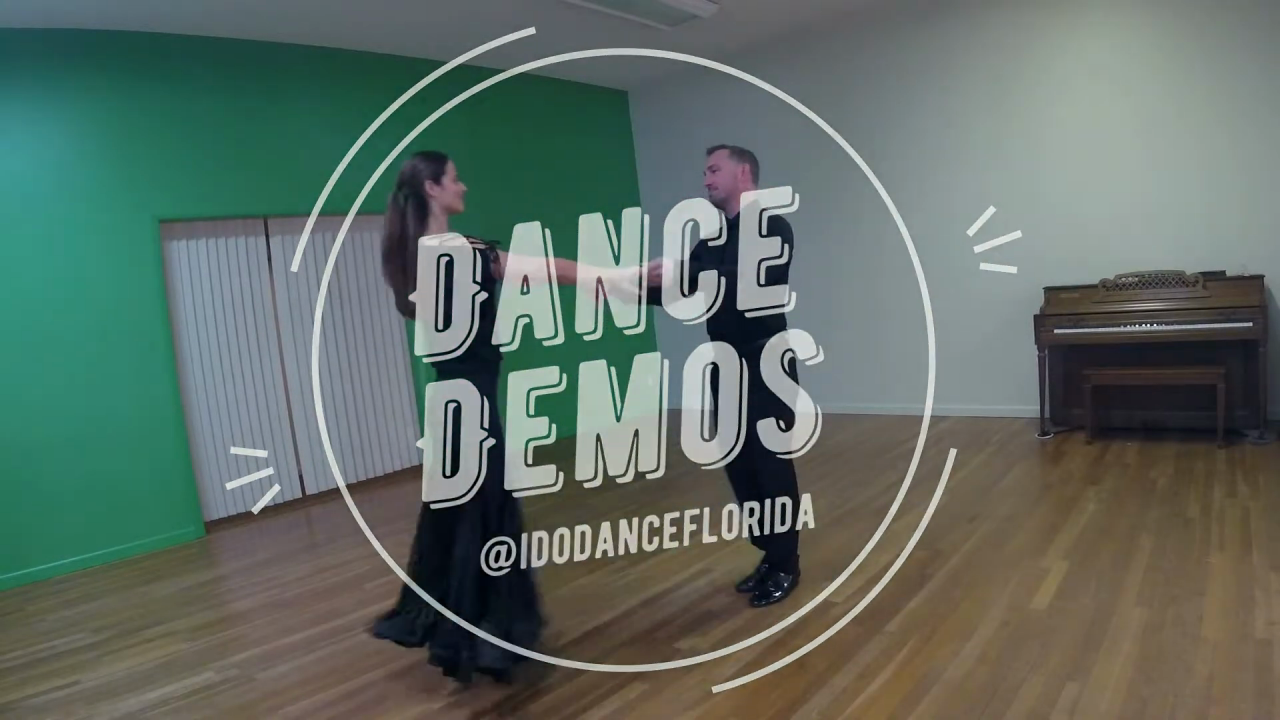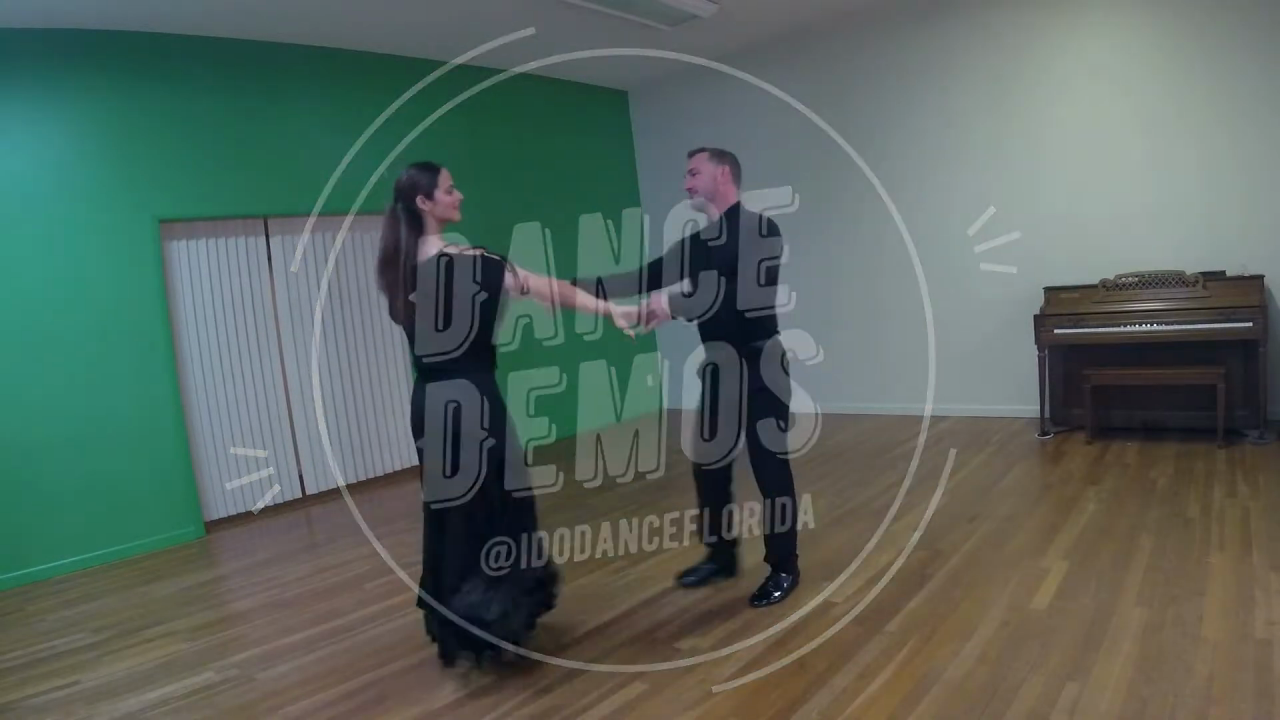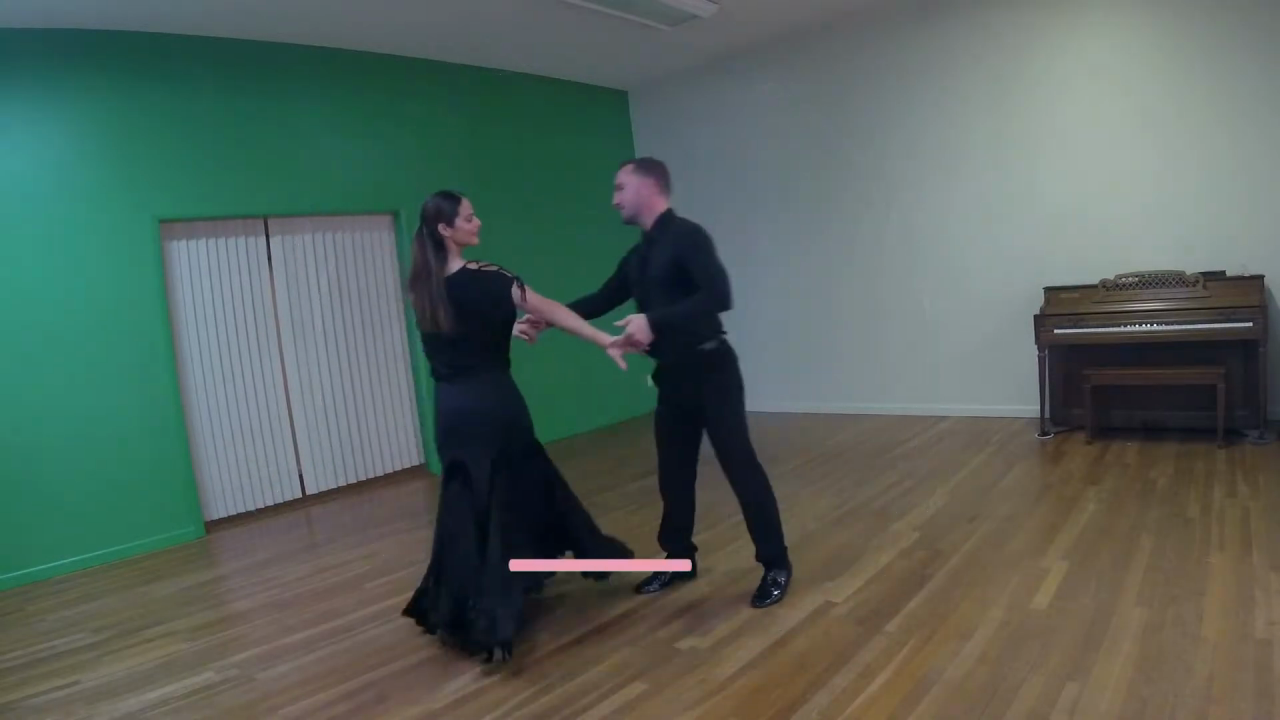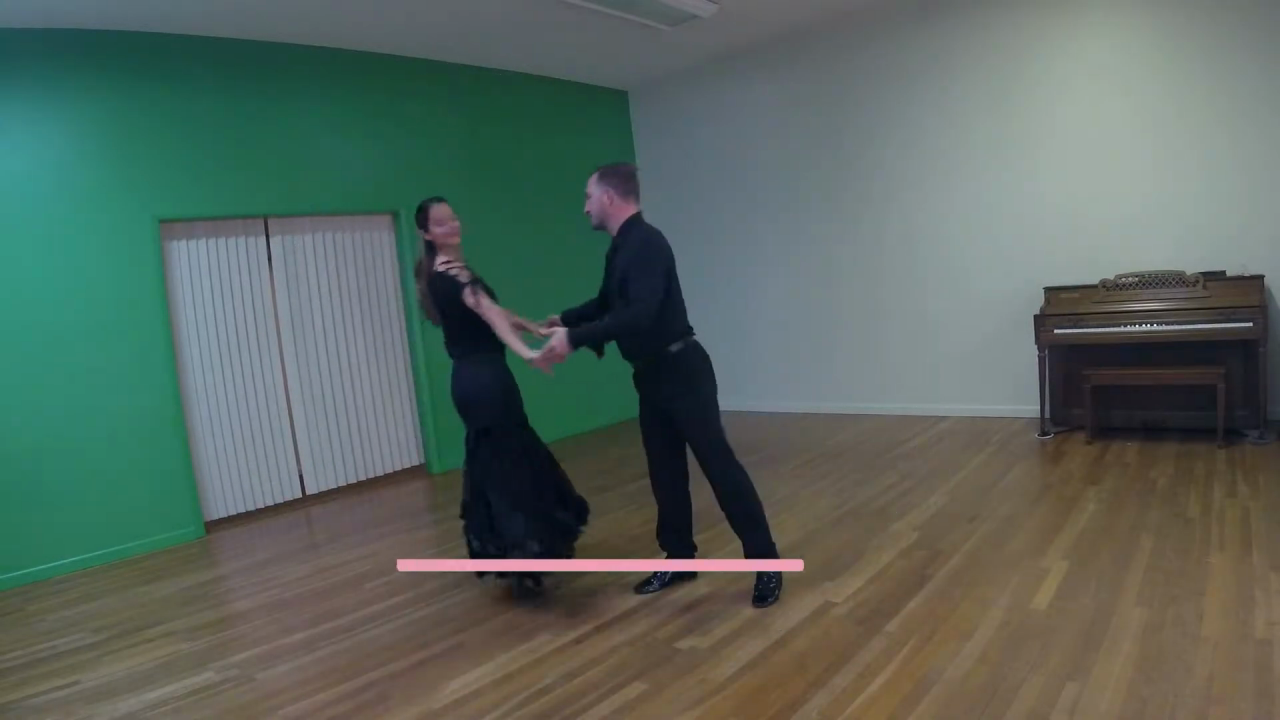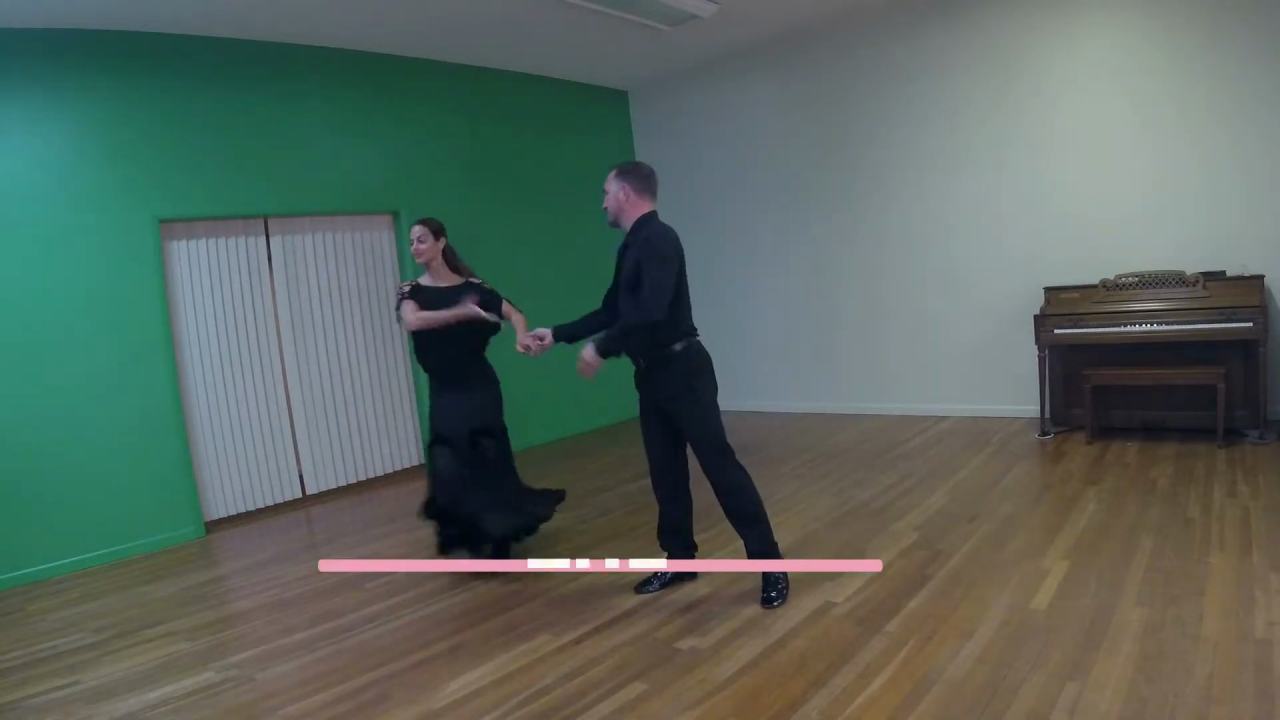
dt=0.4s
person 1, frame 1
left shoulder: (773, 228)
right shoulder: (711, 241)
left wrist: (681, 272)
left hip: (766, 364)
left knee: (772, 467)
right knee: (740, 467)
left ankle: (785, 565)
right ankle: (771, 554)
person 1, frame 2
left shoulder: (759, 230)
right shoulder: (696, 242)
left elbow: (752, 292)
right elbow: (647, 278)
left wrist: (677, 303)
right wrist: (584, 288)
left hip: (759, 365)
right hip: (719, 367)
left knee: (769, 467)
right knee: (708, 462)
left ankle: (783, 567)
right ankle: (721, 554)
person 1, frame 3
left shoulder: (688, 237)
right shoulder: (638, 256)
left elbow: (718, 296)
right elbow: (603, 299)
left wrist: (653, 321)
right wrist: (549, 318)
left hip: (711, 370)
right hip: (672, 376)
left knee: (740, 465)
right knee: (673, 473)
left ankle: (775, 564)
right ankle: (678, 560)
person 1, frame 4
left shoulder: (646, 243)
right shoulder: (619, 249)
left elbow: (641, 314)
right elbow: (608, 304)
left wrist: (575, 337)
right wrist: (564, 319)
left hip: (682, 369)
right hip: (651, 375)
left knee: (717, 463)
right knee: (665, 471)
left ankle: (766, 562)
right ankle: (680, 558)
person 1, frame 5
left shoulder: (658, 239)
right shoulder: (631, 247)
left elbow: (653, 312)
right elbow: (610, 312)
left wrist: (599, 349)
right wrist: (555, 333)
left hip: (683, 369)
right hip: (652, 374)
left knee: (718, 462)
right knee: (665, 470)
left ankle: (769, 563)
right ankle: (679, 558)
person 2, frame 1
left shoulder: (415, 254)
right elbow: (546, 271)
right wrist: (619, 277)
left knee: (457, 516)
right knee: (481, 520)
left ankle: (452, 632)
right ankle: (476, 643)
person 2, frame 2
left shoulder: (404, 265)
right shoulder: (463, 260)
right elbow: (545, 289)
left wrist: (509, 291)
right wrist: (613, 310)
left hip: (429, 401)
right hip: (471, 400)
left knee: (450, 511)
right knee: (496, 507)
left ankle: (460, 627)
right ankle: (484, 625)
person 2, frame 3
left shoulder: (424, 285)
right shoulder: (482, 278)
right elbow: (546, 308)
left wrist: (510, 329)
right wrist: (604, 340)
left hip: (450, 407)
right hip: (493, 402)
left knee: (466, 506)
right knee: (513, 497)
left ankle: (465, 618)
person 2, frame 4
left shoulder: (441, 273)
right shoulder: (453, 273)
left elbow: (487, 311)
right elbow: (489, 312)
left wrist: (534, 326)
right wrist: (524, 350)
left hip: (468, 379)
right hip: (487, 377)
left knee: (490, 463)
right knee: (513, 464)
left ankle: (497, 550)
right ankle: (520, 559)
person 2, frame 5
left shoulder: (473, 286)
right shoulder: (411, 292)
left elbow: (513, 312)
right elbow: (411, 322)
left wrist: (522, 335)
right wrist: (460, 312)
left hip: (481, 385)
right hip: (445, 392)
left knee: (491, 460)
right knee: (450, 464)
left ankle: (495, 534)
